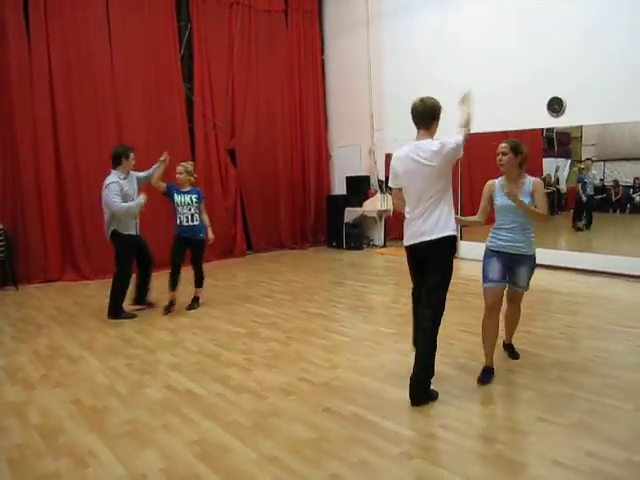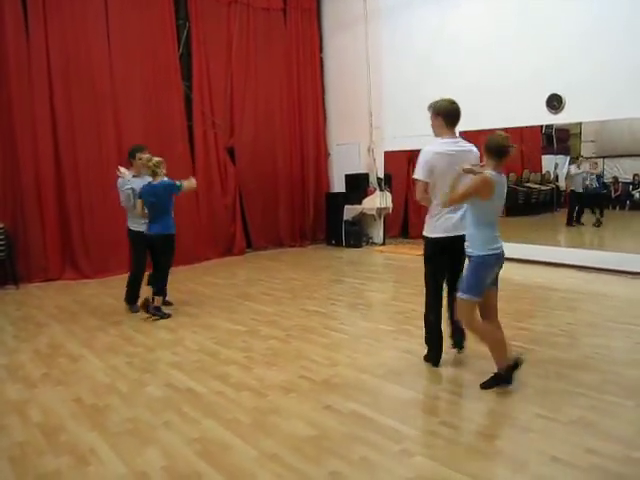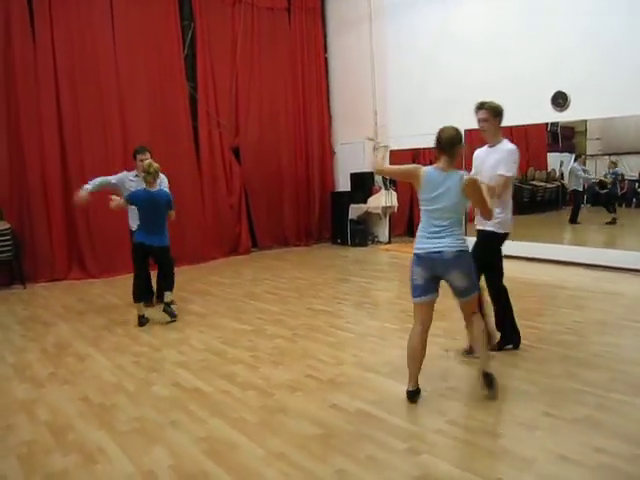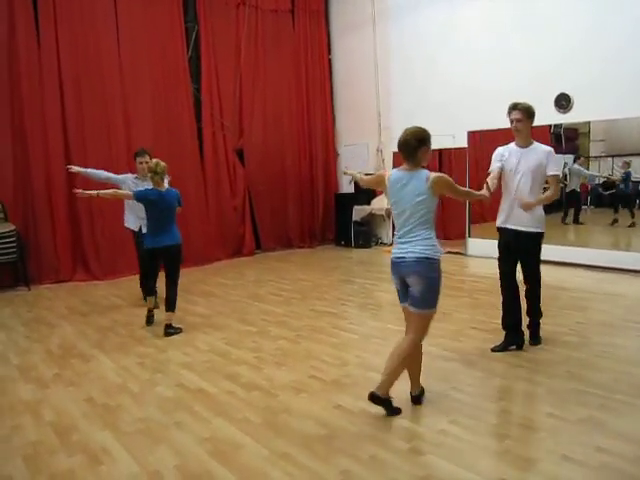
dt=0.4s
person 1, frame 1
left shoulder: (399, 157)
right shoulder: (444, 149)
left elbow: (398, 203)
right elbow: (464, 130)
right wrist: (465, 107)
left hip: (413, 239)
right hip: (441, 238)
left knee: (420, 300)
right knee: (431, 307)
left ankle: (423, 367)
right ankle: (420, 386)
person 1, frame 2
left shoulder: (430, 153)
right shoulder: (472, 152)
left elbow: (421, 196)
left wrist: (436, 203)
left hip: (436, 232)
right hip: (463, 231)
left knee: (433, 292)
right knee: (456, 286)
left ankle: (434, 350)
right ankle: (457, 336)
person 1, frame 3
left shoulder: (508, 150)
right shoulder: (479, 154)
left elbow: (497, 190)
left hip: (494, 226)
right hip: (485, 224)
right knee: (493, 282)
right ankle: (509, 335)
person 1, frame 4
left shoulder: (546, 153)
right shoulder: (501, 152)
left elbow: (555, 190)
right elbow: (493, 177)
left wrist: (535, 202)
right wrist: (489, 185)
left hip: (532, 227)
right hip: (506, 225)
left knee: (531, 280)
right knee: (507, 281)
left ankle: (534, 326)
right ankle: (513, 335)
person 2, frame 1
left shoulder: (534, 184)
right shoulder: (492, 185)
left elbow: (543, 215)
right elbow: (480, 218)
left wrist: (518, 201)
right wrist: (456, 219)
left hip: (524, 253)
right hip: (496, 250)
left knee: (514, 301)
right knee: (491, 306)
left ankle: (508, 341)
right ankle: (488, 365)
person 2, frame 2
left shoulder: (485, 178)
right shoulder: (499, 178)
left elbow: (449, 201)
left wrist: (459, 174)
right wrist: (468, 174)
left hip: (484, 256)
right hip: (487, 253)
left knee: (466, 315)
right knee: (488, 314)
left ankle: (507, 361)
right ankle: (504, 368)
person 2, frame 3
left shoulder: (419, 174)
right shoulder: (468, 181)
left elbow: (379, 168)
right elbow: (487, 215)
left wrist: (382, 149)
right wrist: (476, 198)
left hip: (424, 256)
right hip: (456, 255)
left knee: (421, 323)
right knee: (473, 314)
left ankle: (412, 386)
right ankle: (485, 368)
person 2, frame 4
left shoulder: (387, 178)
right shoulder: (435, 179)
left elbow: (363, 181)
right elbow: (463, 194)
left wrist: (352, 173)
right wrist: (481, 194)
left hip: (399, 260)
right hip: (424, 260)
left knee: (412, 328)
right knee: (415, 333)
left ankle: (416, 389)
right ankle: (381, 390)
person 3, frame 1
left shoulder: (196, 192)
right shoulder: (172, 189)
left elbow: (202, 213)
right elbow: (155, 182)
left wrist: (209, 229)
right wrist: (162, 165)
left hip: (198, 235)
right hip: (181, 235)
left knee: (197, 266)
right knee: (175, 267)
left ankle: (196, 298)
right ankle: (171, 300)
person 3, frame 2
left shoulder: (144, 189)
right shoulder: (167, 185)
left elbow: (139, 212)
right elbow: (191, 184)
right wrist: (189, 181)
left hip: (151, 233)
right hip: (165, 233)
left knee: (158, 268)
right knee: (162, 269)
left ankle: (149, 301)
right ankle: (156, 307)
person 3, frame 3
left shoulder: (137, 195)
right shoulder: (165, 195)
left elbow: (114, 205)
right elbow: (172, 217)
left wrist: (116, 199)
left hip: (140, 243)
right hip: (160, 244)
left knee: (140, 277)
right knee: (167, 272)
left ankle: (141, 316)
right ankle: (167, 303)
person 3, frame 4
left shoulder: (146, 195)
right shoulder: (174, 194)
left elbow: (117, 193)
left wrist: (91, 193)
left hip: (152, 245)
right hip: (173, 244)
left knee: (150, 277)
right knee: (171, 283)
left ankle: (150, 312)
right ankle: (169, 325)
person 4, frame 1
left shoulder: (131, 177)
right shoulder: (112, 183)
left elbow: (146, 176)
right elbow: (117, 208)
left wrist: (159, 164)
right wrist: (140, 202)
left hip: (133, 231)
right hip: (121, 232)
left knee: (147, 261)
right knee: (124, 270)
left ankle: (140, 298)
right ankle: (115, 310)
person 4, frame 2
right shoulder: (123, 180)
right elbow: (128, 204)
right wrist: (127, 181)
right hip: (137, 229)
right knee: (139, 266)
right ankle: (131, 300)
person 4, frame 3
left shoulder: (160, 178)
right shoulder: (125, 178)
right elbow: (103, 181)
right wrist: (86, 189)
right hip: (137, 228)
left ankle: (162, 295)
right ankle: (147, 295)
person 4, frame 4
right shoulder: (127, 180)
right elbow: (104, 176)
right wrist: (82, 170)
right hip: (138, 228)
right knee: (144, 263)
right ankle: (150, 294)
